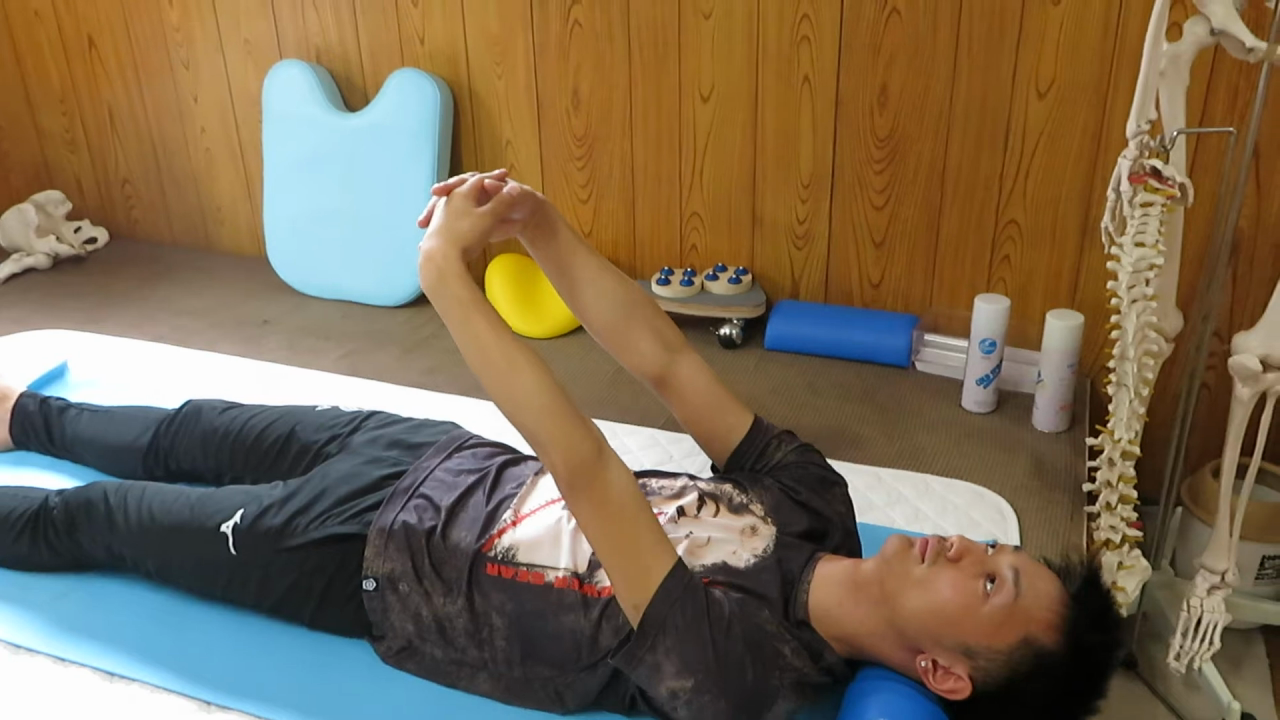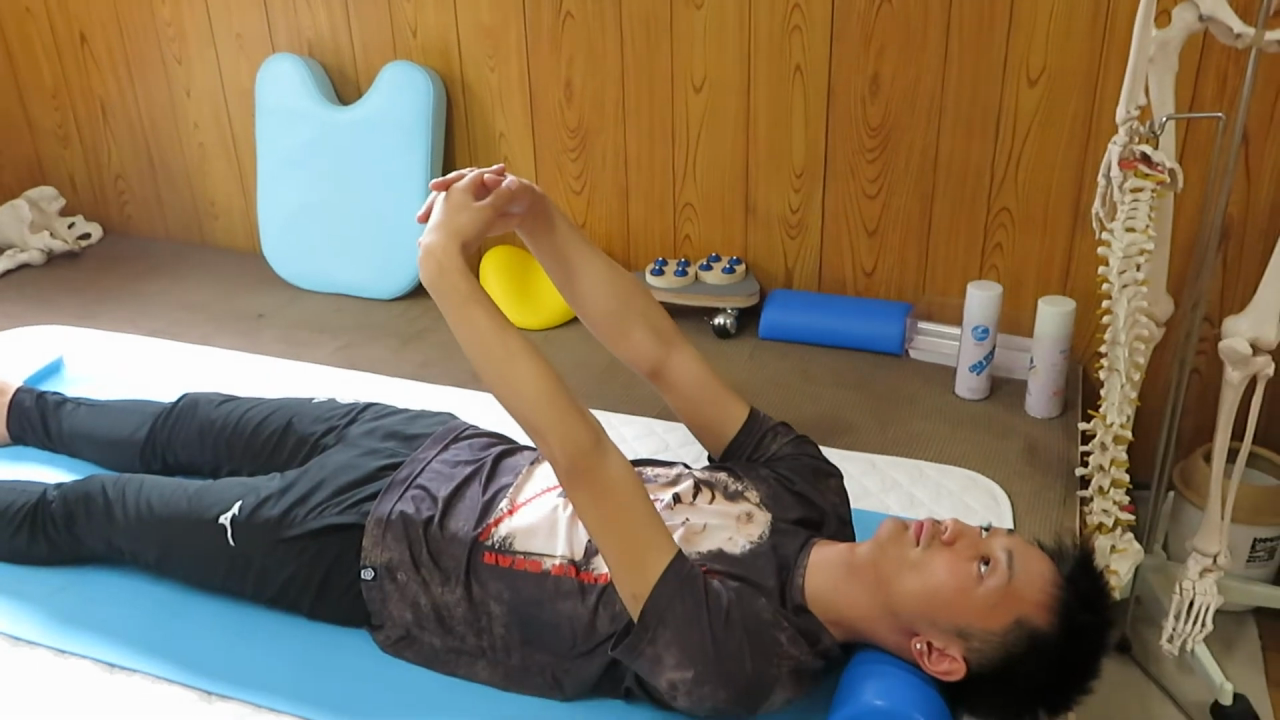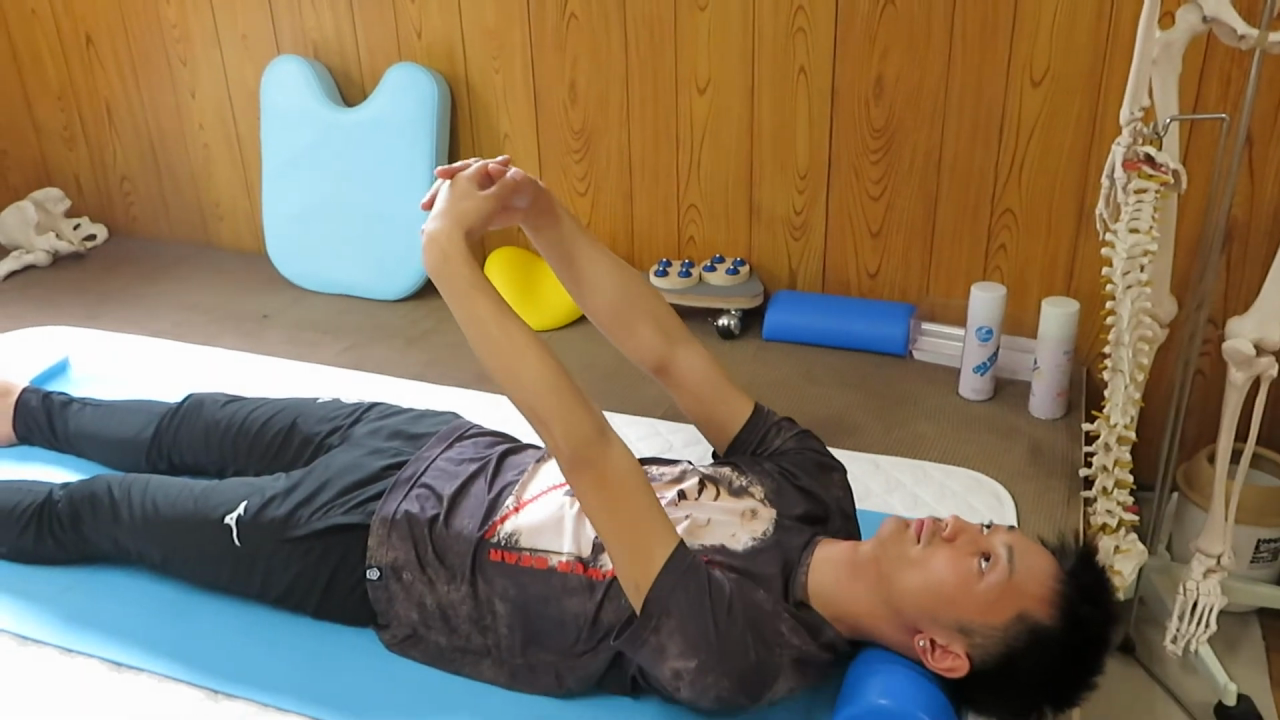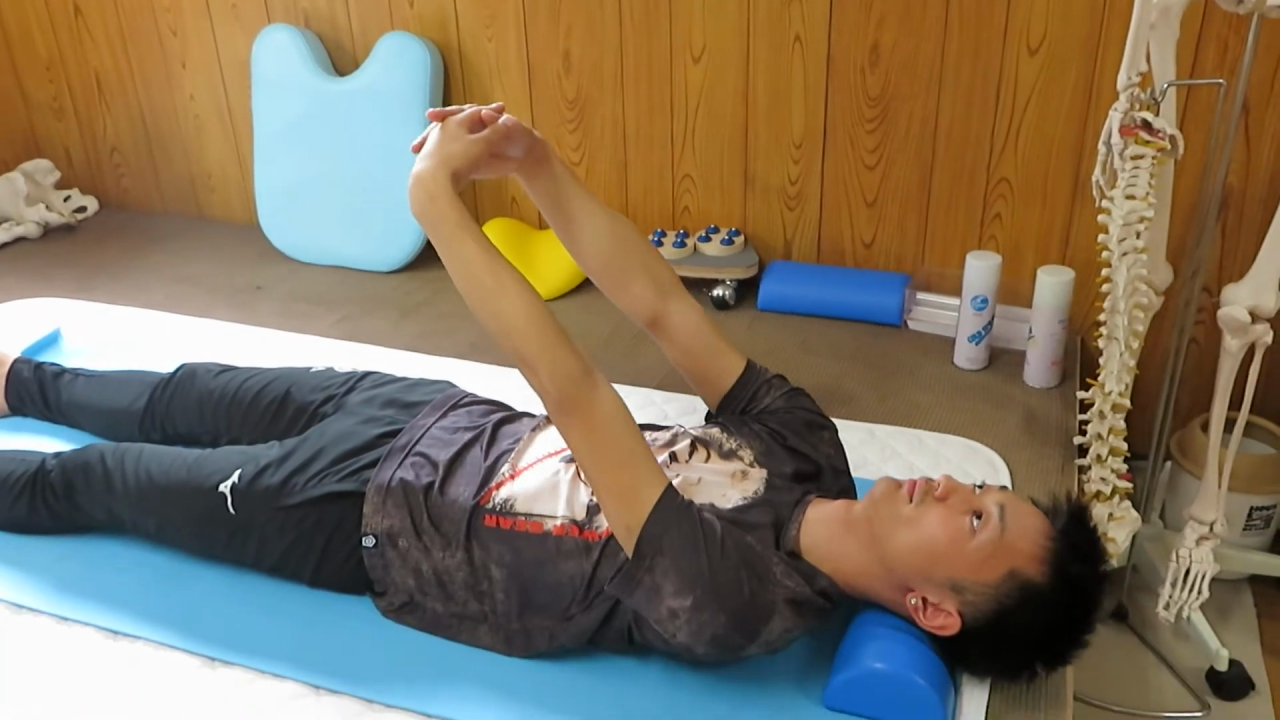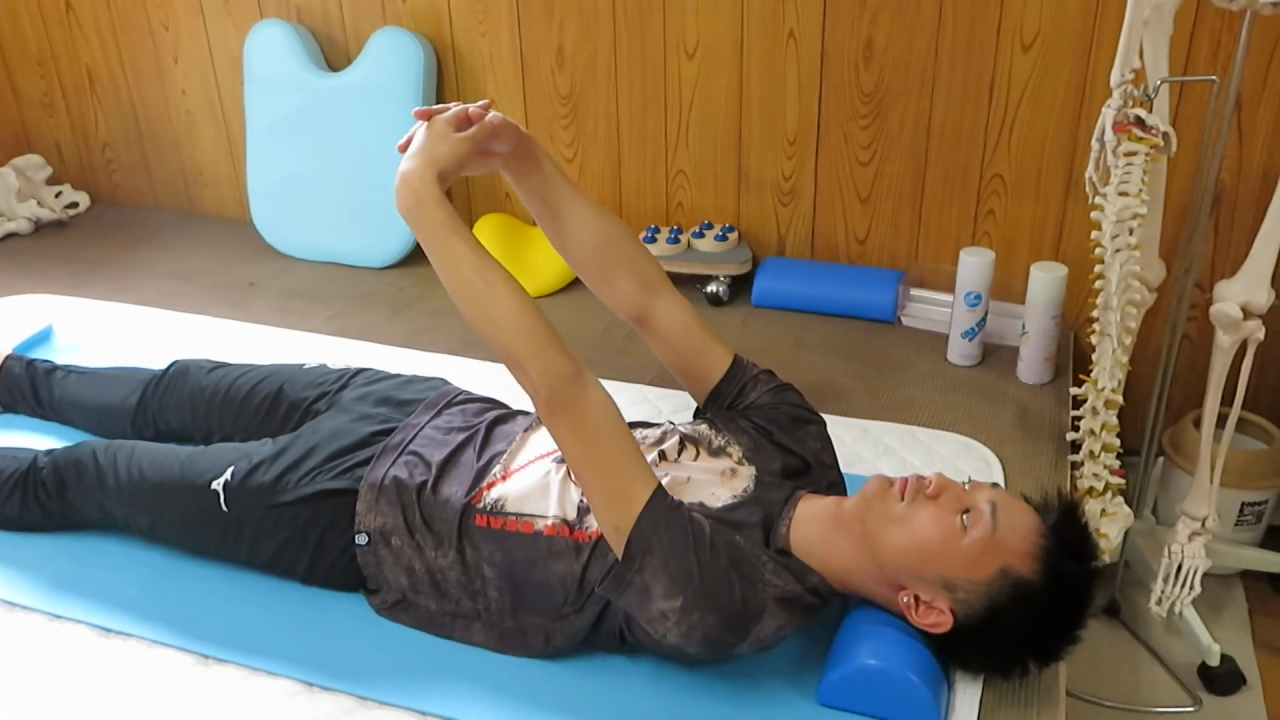
dt=0.7s
person 1, frame 1
right shoulder: (816, 501)
left elbow: (582, 470)
right elbow: (663, 363)
left wrist: (442, 276)
right wrist: (539, 229)
left hip: (374, 567)
right hip: (444, 464)
left knee: (103, 522)
right knee: (189, 435)
person 1, frame 2
right shoulder: (810, 489)
left elbow: (582, 461)
right elbow: (658, 350)
left wrist: (445, 266)
right wrist: (536, 219)
left hip: (371, 549)
right hip: (439, 452)
left knee: (97, 512)
right knee: (183, 428)
person 1, frame 3
right shoulder: (815, 484)
left elbow: (586, 454)
right elbow: (664, 346)
left wrist: (449, 256)
right wrist: (538, 215)
left hip: (375, 551)
right hip: (444, 451)
left knee: (110, 513)
right knee: (191, 428)
person 1, frame 4
left shoulder: (734, 601)
right shoulder: (806, 447)
left elbow: (573, 395)
right elbow: (660, 305)
left wrist: (435, 199)
right wrist: (533, 163)
left hip: (369, 517)
right hip: (441, 419)
left knee: (97, 482)
right knee: (186, 399)
person 1, frame 5
left shoulder: (722, 601)
right shoulder: (796, 442)
left elbow: (562, 393)
right elbow: (643, 300)
left wrist: (421, 199)
right wrist: (517, 159)
left hip: (362, 516)
right hip: (434, 417)
left knee: (92, 478)
right knee: (178, 396)
